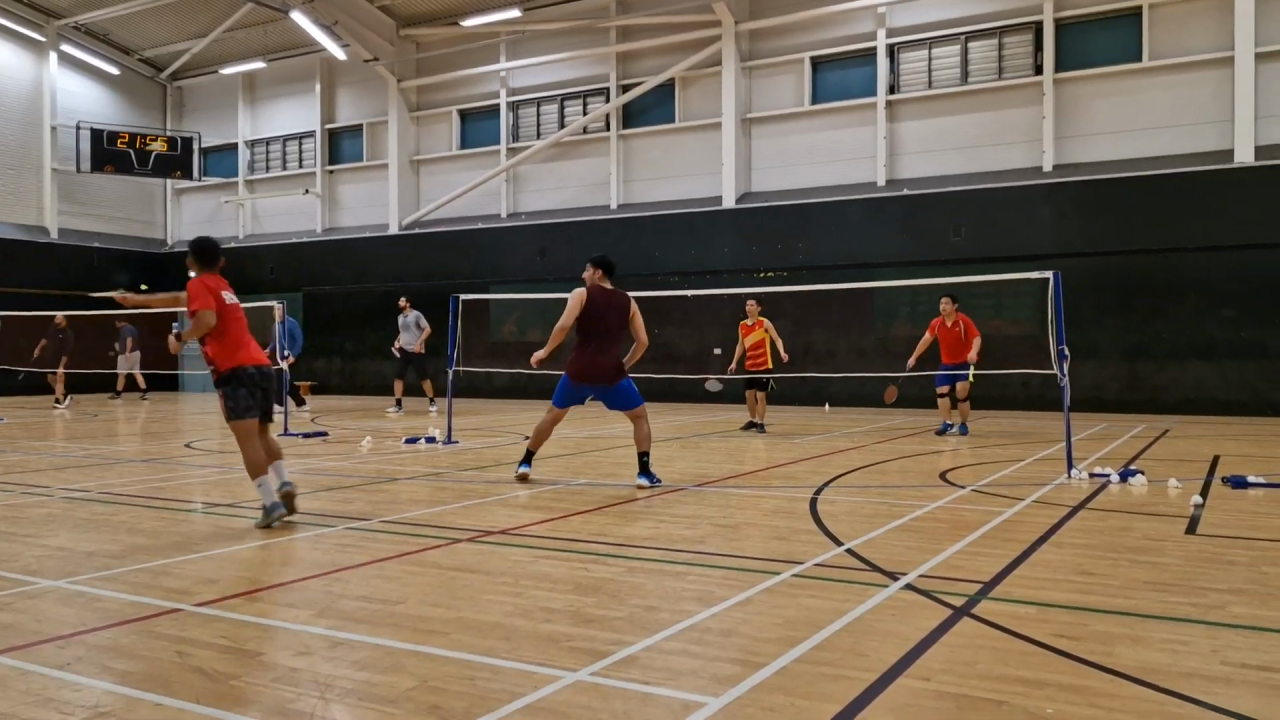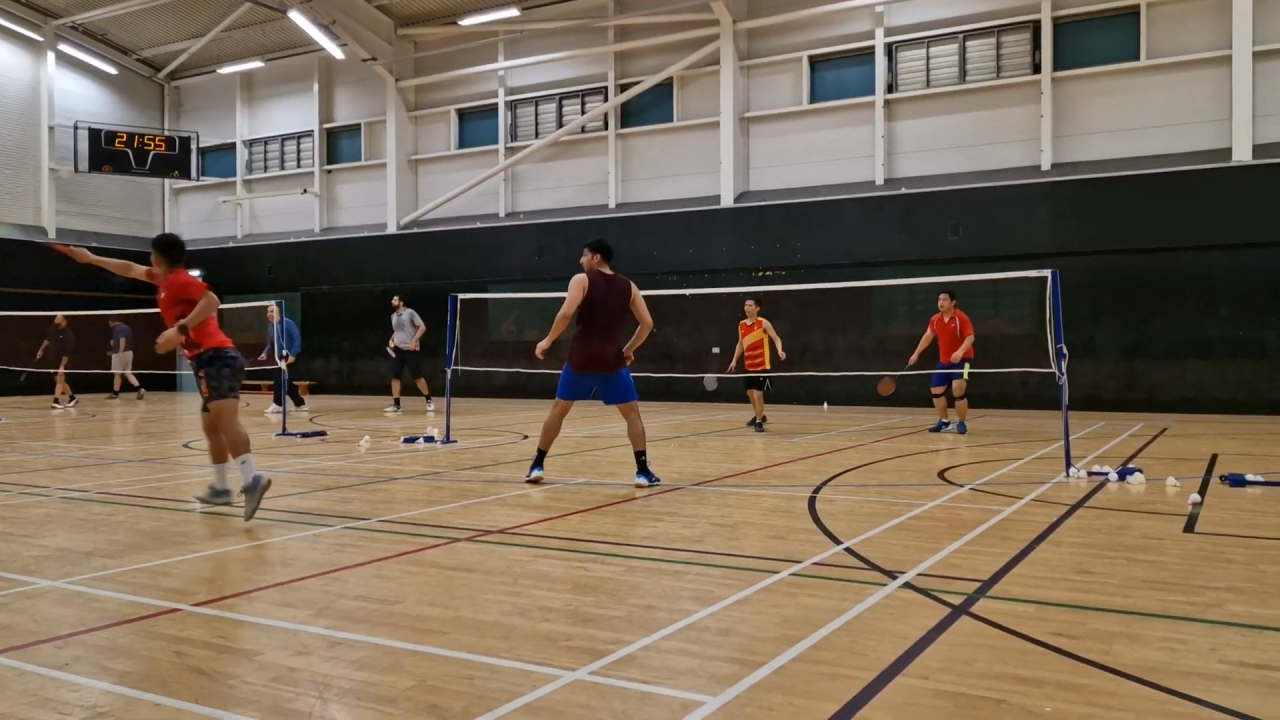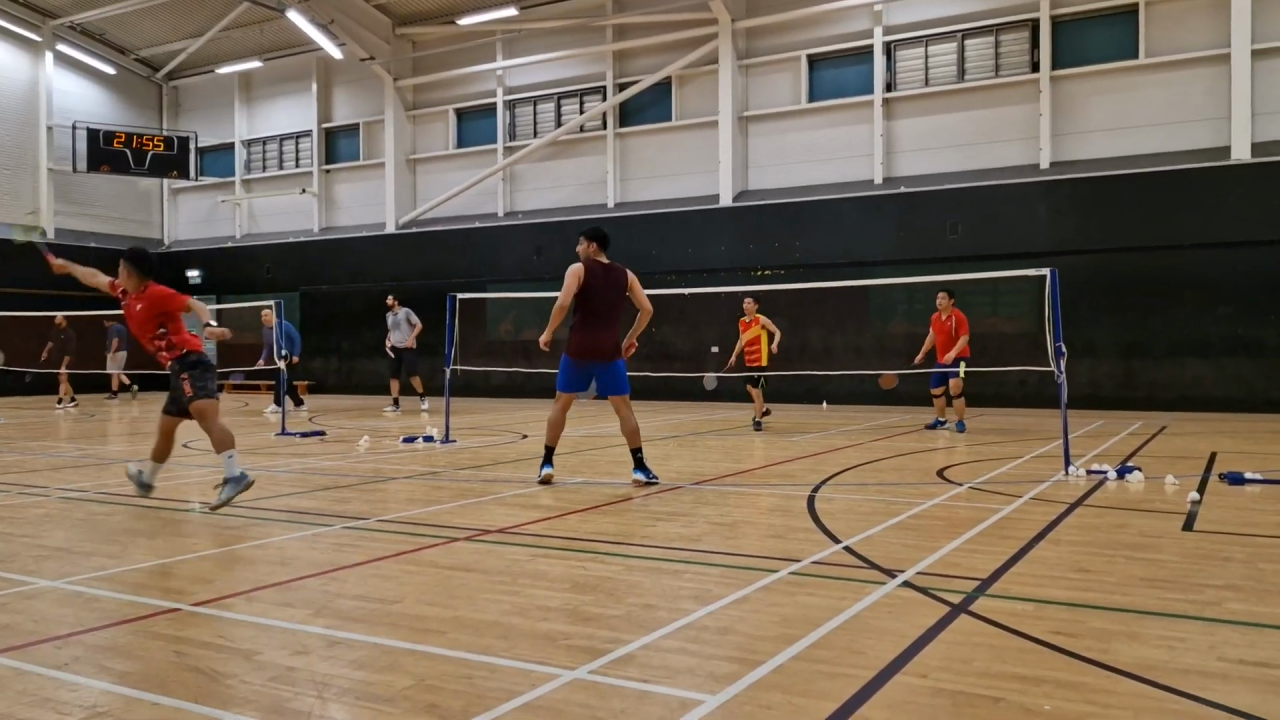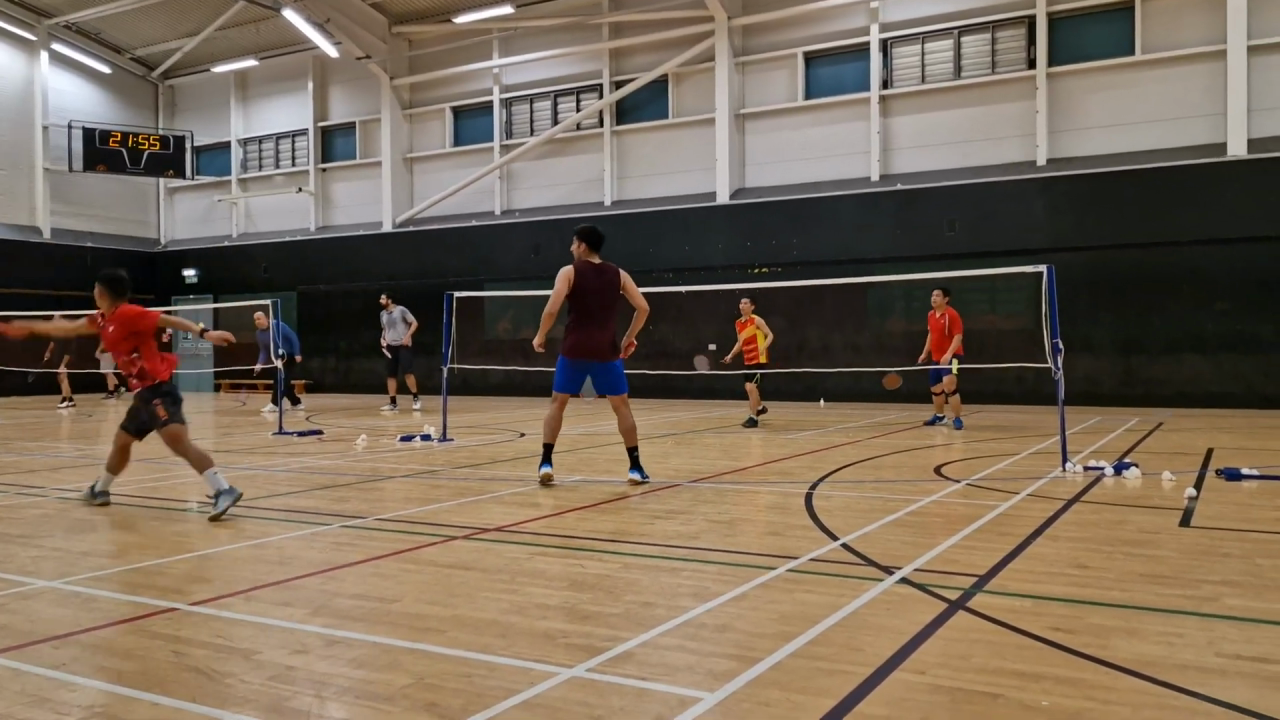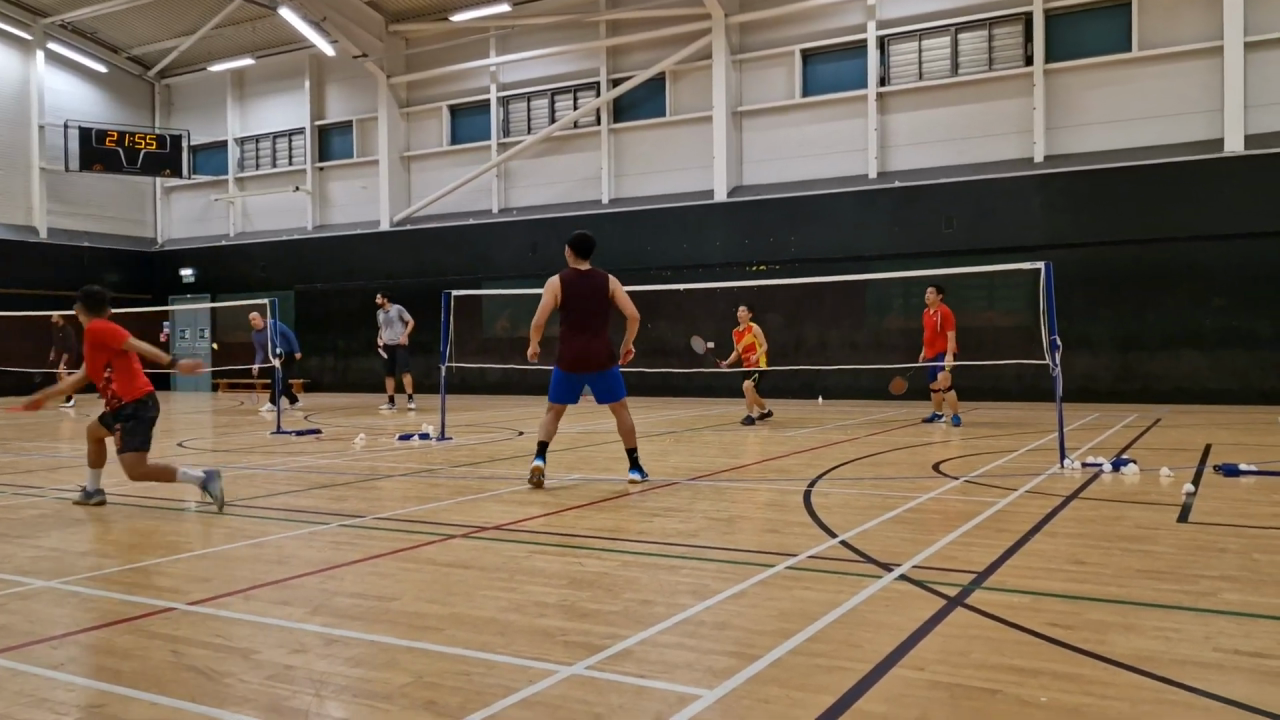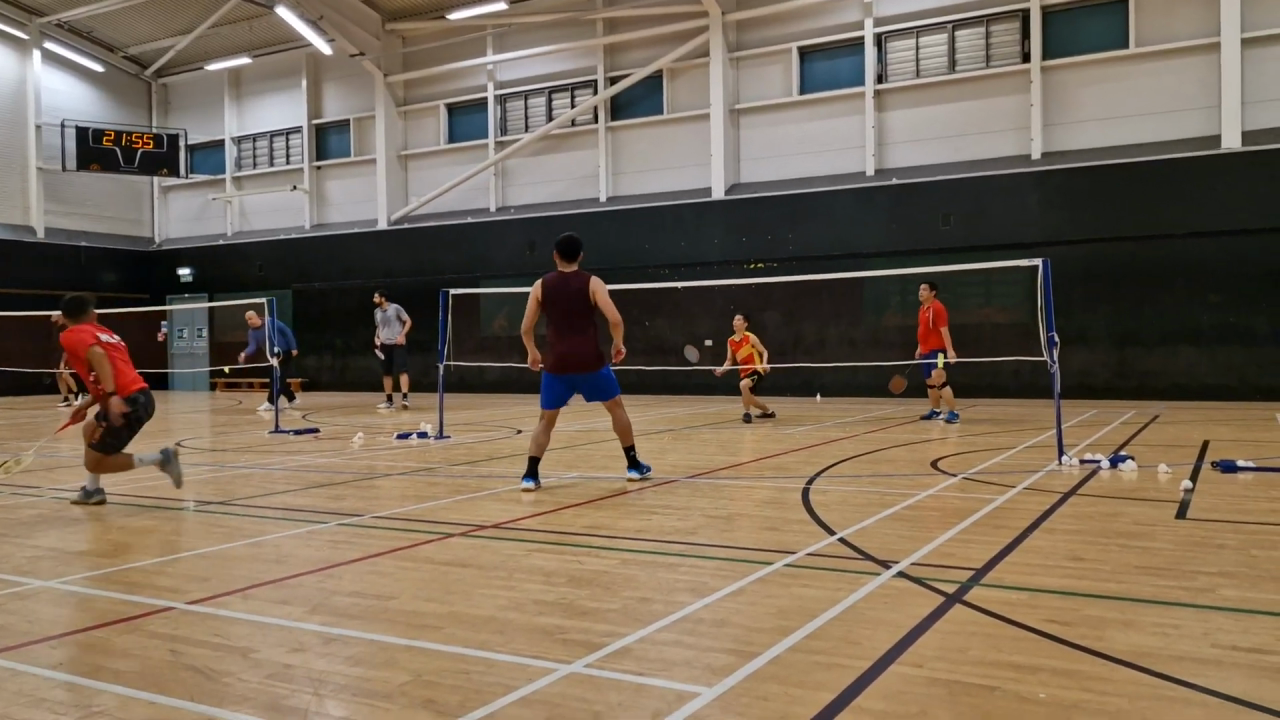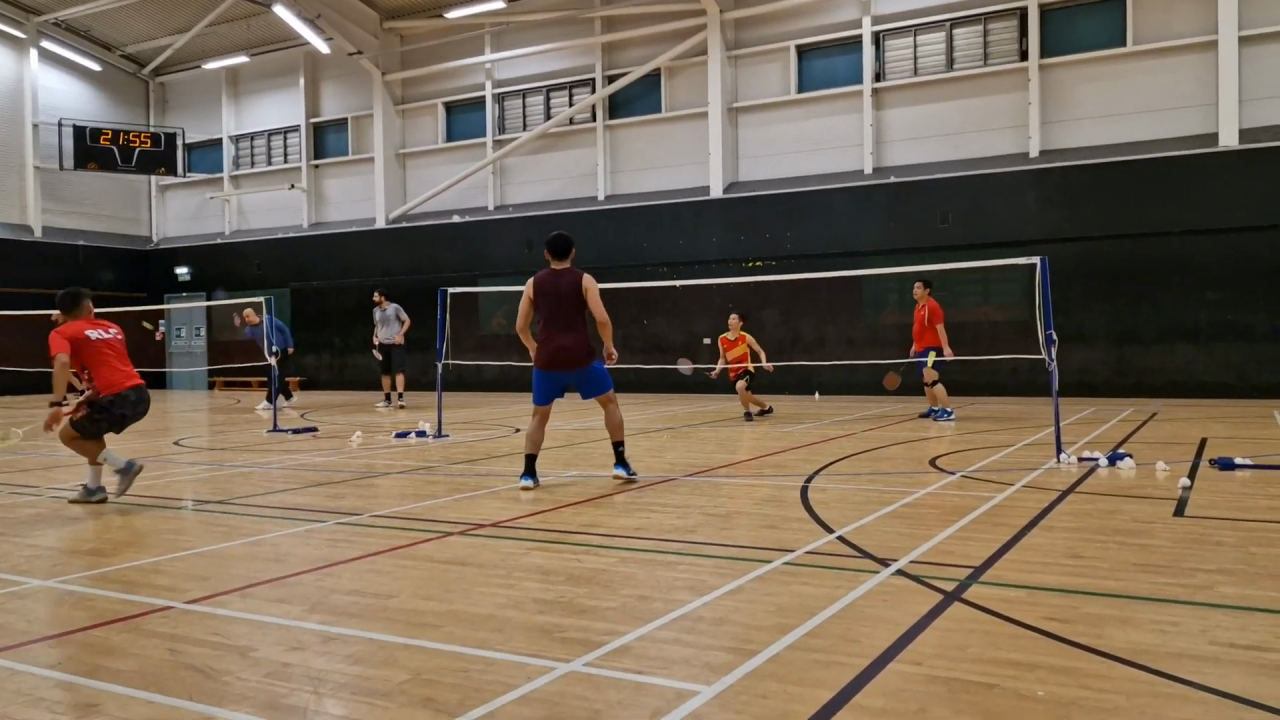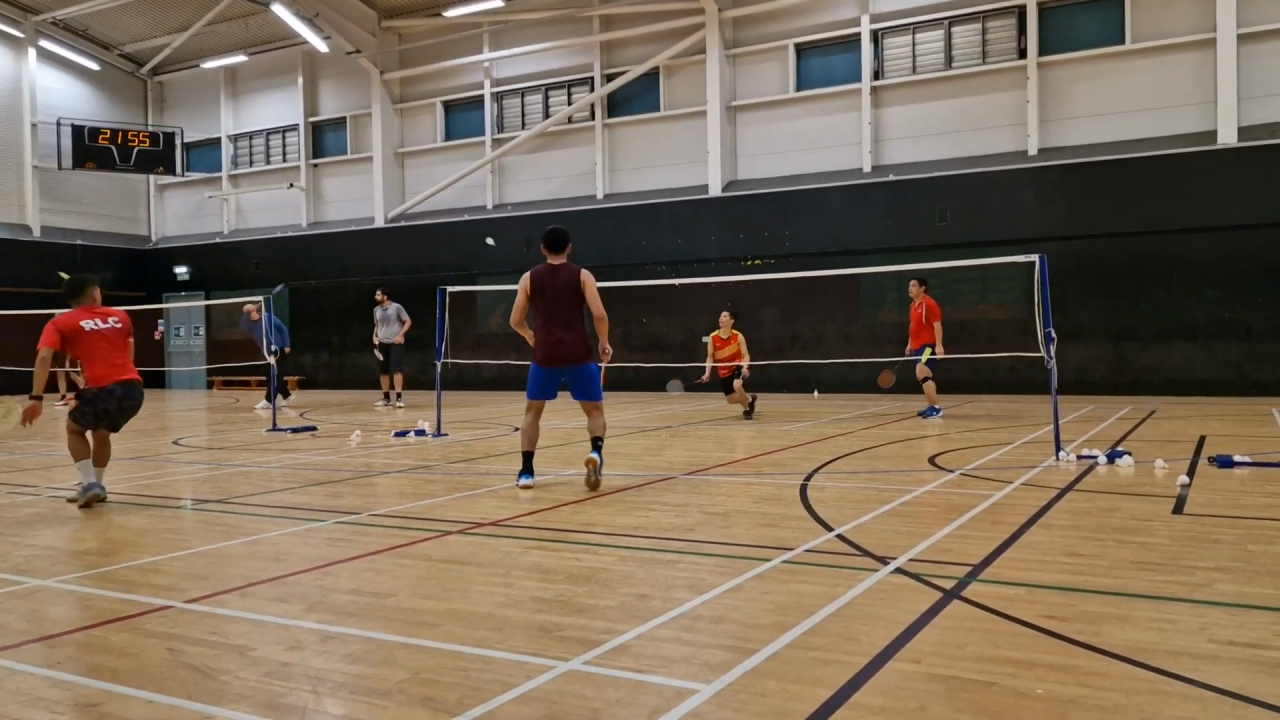
dt=0.1s
person 1, frame 1
left shoulder: (581, 294)
right shoulder: (627, 302)
left elbow: (564, 325)
right elbow: (643, 341)
left wrist: (544, 351)
right wrist: (626, 363)
left hip: (579, 372)
right hip: (612, 373)
left knee: (552, 415)
right knee: (640, 416)
left ankle: (525, 464)
right ankle: (644, 472)
person 1, frame 2
left shoulder: (582, 280)
right shoulder: (628, 286)
left elbow: (566, 313)
right elbow: (647, 323)
left wrist: (547, 341)
right wrist: (629, 349)
left hip: (579, 361)
right hip: (611, 362)
left knee: (558, 410)
right knee: (632, 415)
left ankle: (537, 465)
right ankle: (642, 472)
person 1, frame 3
left shoulder: (577, 270)
right shoulder: (625, 275)
left elbow: (563, 304)
right elbow: (647, 309)
left wrist: (547, 334)
right wrist: (631, 338)
left hip: (577, 351)
right hip: (609, 352)
left knee: (561, 405)
right knee: (623, 409)
left ankle: (547, 463)
right ankle: (640, 468)
person 1, frame 4
left shoulder: (569, 272)
right shoulder: (618, 274)
left elbow: (552, 309)
right elbow: (643, 308)
left wrist: (540, 336)
right wrist: (630, 337)
left hip: (574, 351)
right hip: (607, 352)
left knee: (557, 405)
right knee: (622, 407)
left ankle: (546, 462)
right ankle: (635, 467)
person 1, frame 5
left shoulder: (556, 282)
right shoulder: (607, 281)
left elbow: (537, 324)
right elbow: (633, 316)
left wrist: (533, 347)
right wrist: (628, 343)
left hip: (568, 362)
right hip: (603, 360)
left knee: (553, 413)
right knee: (621, 411)
left ankle: (539, 460)
right ankle: (635, 467)
person 1, frame 6
left shoulder: (541, 285)
right shoulder: (592, 283)
left elbow: (526, 329)
right elbow: (615, 319)
left wrist: (532, 353)
right wrist: (618, 344)
left hip: (556, 364)
right hip: (590, 361)
left knee: (546, 420)
right knee: (616, 408)
left ankle: (530, 475)
right ankle: (634, 465)
person 1, frame 7
left shoulder: (534, 283)
right shoulder: (585, 280)
left elbow: (521, 326)
right elbow: (601, 317)
left wrist: (533, 348)
right wrist: (609, 345)
left hip: (548, 361)
right hip: (581, 357)
left knee: (539, 416)
right knee: (610, 404)
left ankle: (529, 473)
right ankle: (621, 462)
person 1, frame 8
left shoulder: (529, 278)
right shoulder: (582, 275)
left elbow: (515, 320)
right elbow: (599, 315)
left wrist: (531, 337)
right wrist: (603, 343)
left hip: (546, 356)
right hip: (579, 355)
left knee: (533, 412)
right knee: (595, 412)
left ankle: (526, 470)
right ankle: (596, 453)
person 2, frame 1
left shoulder: (199, 285)
right shoulder: (218, 284)
left elbow: (206, 320)
right elbow: (179, 299)
left wrist: (180, 338)
right wrist: (138, 301)
left hip: (236, 370)
right hip: (260, 366)
left knee: (247, 440)
right knee: (261, 435)
left ankle: (271, 505)
right ankle: (284, 485)
person 2, frame 2
left shoulder: (178, 280)
right shoulder: (169, 279)
left elbow: (211, 302)
right elbow: (131, 269)
left wrist: (180, 329)
right wrist: (91, 258)
left hip: (211, 356)
right hip: (223, 357)
left knee: (227, 421)
right knee: (211, 426)
left ankle: (253, 480)
right ankle: (220, 489)
person 2, frame 3
left shoulder: (156, 294)
right shoulder: (126, 294)
left elbow: (195, 305)
right elbow: (96, 278)
left wrist: (208, 326)
right wrist: (66, 266)
left hip: (190, 363)
right hip: (181, 368)
left knee: (209, 418)
right knee: (166, 428)
left ankle: (235, 477)
right ankle: (146, 478)
person 2, frame 4
left shoulder: (127, 313)
right shoulder: (104, 320)
left elbow: (169, 320)
right elbow: (69, 328)
left wrist: (205, 333)
right wrist: (32, 327)
left hip: (157, 389)
right hip: (146, 393)
left knee: (178, 442)
right knee: (121, 442)
left ankle: (224, 491)
right ankle: (100, 490)
person 2, frame 5
left shoulder: (95, 329)
right shoulder: (110, 330)
left elbow: (137, 345)
right elbow: (84, 376)
left wrist: (173, 363)
right wrist: (47, 394)
left hip: (134, 405)
right hip: (129, 404)
left knee: (137, 470)
right knee: (93, 432)
left ankle: (204, 479)
right ankle: (92, 490)
person 2, frame 6
left shoulder: (71, 335)
right shoulder: (107, 333)
left elbow: (99, 356)
left wrist: (111, 396)
right wrist: (86, 404)
left hip: (128, 403)
right hip: (139, 397)
left knee: (95, 461)
right knee: (91, 431)
left ankle: (161, 458)
right ankle: (92, 489)
person 2, frame 7
left shoulder: (61, 333)
right shoulder: (112, 329)
left elbow: (62, 363)
left wrist: (57, 404)
right wrist: (90, 398)
left hip: (118, 398)
right hip: (140, 395)
left knee: (68, 434)
right knee: (93, 432)
left ankle: (124, 466)
right ankle: (94, 488)
person 2, frame 8
left shoulder: (59, 323)
right shoulder: (120, 316)
left elbow: (44, 358)
left wrist: (35, 398)
left hip: (103, 391)
right hip: (133, 389)
left knee: (74, 429)
right knee: (100, 432)
left ankle: (90, 485)
right ankle: (96, 485)
